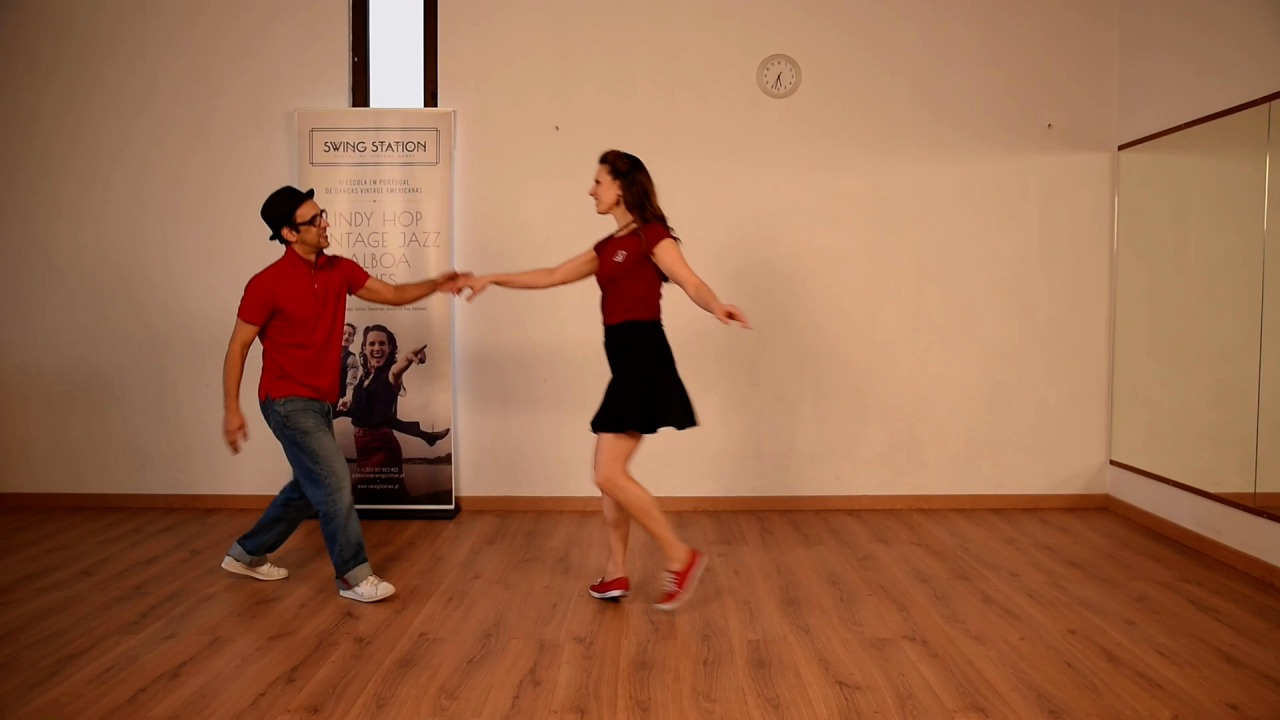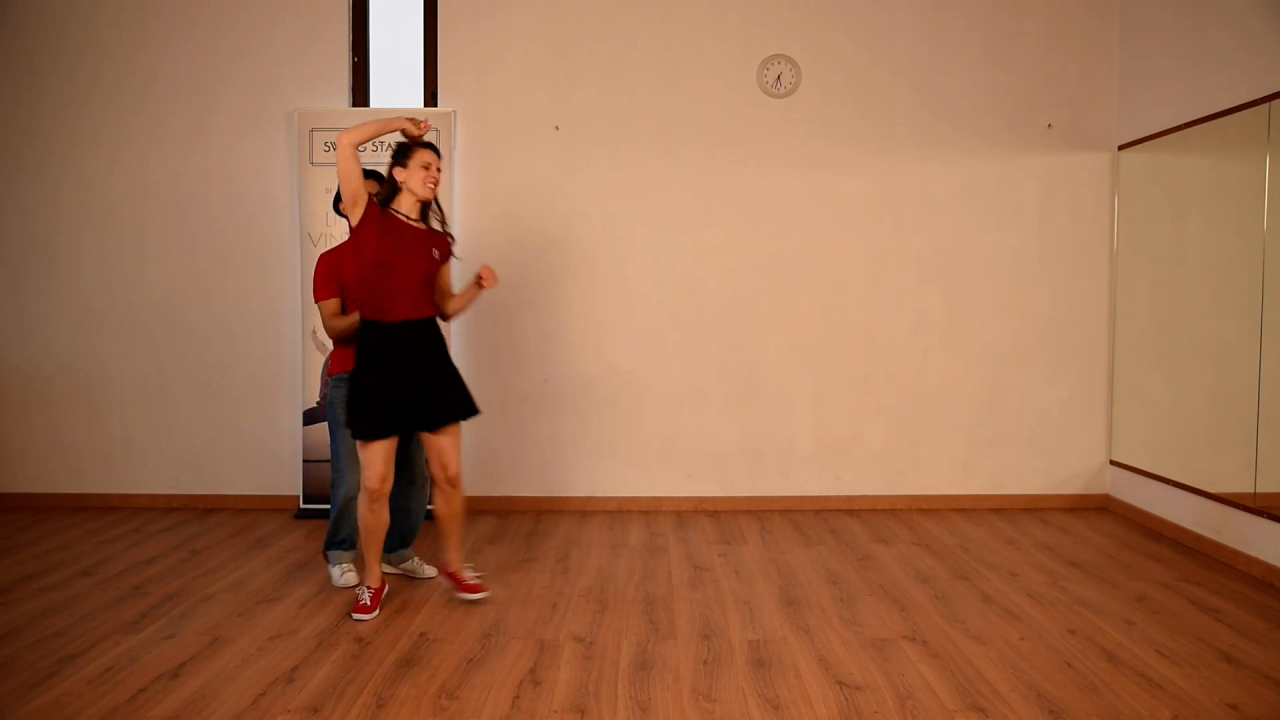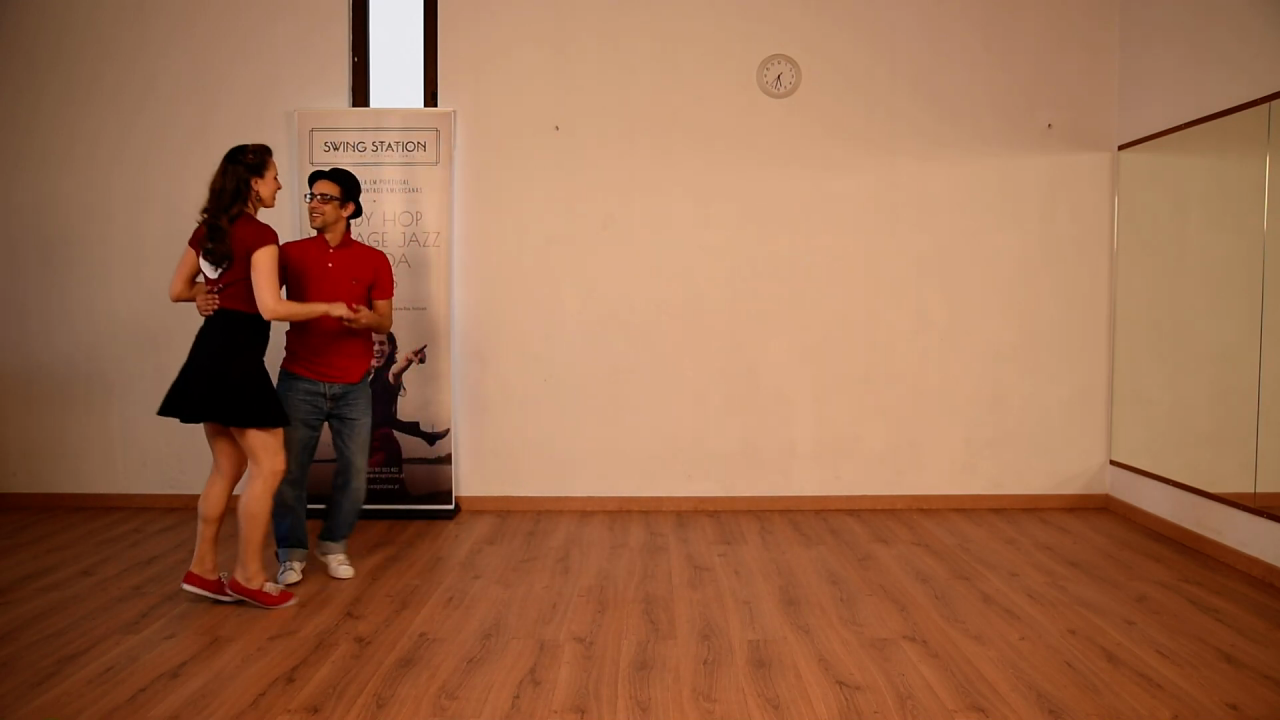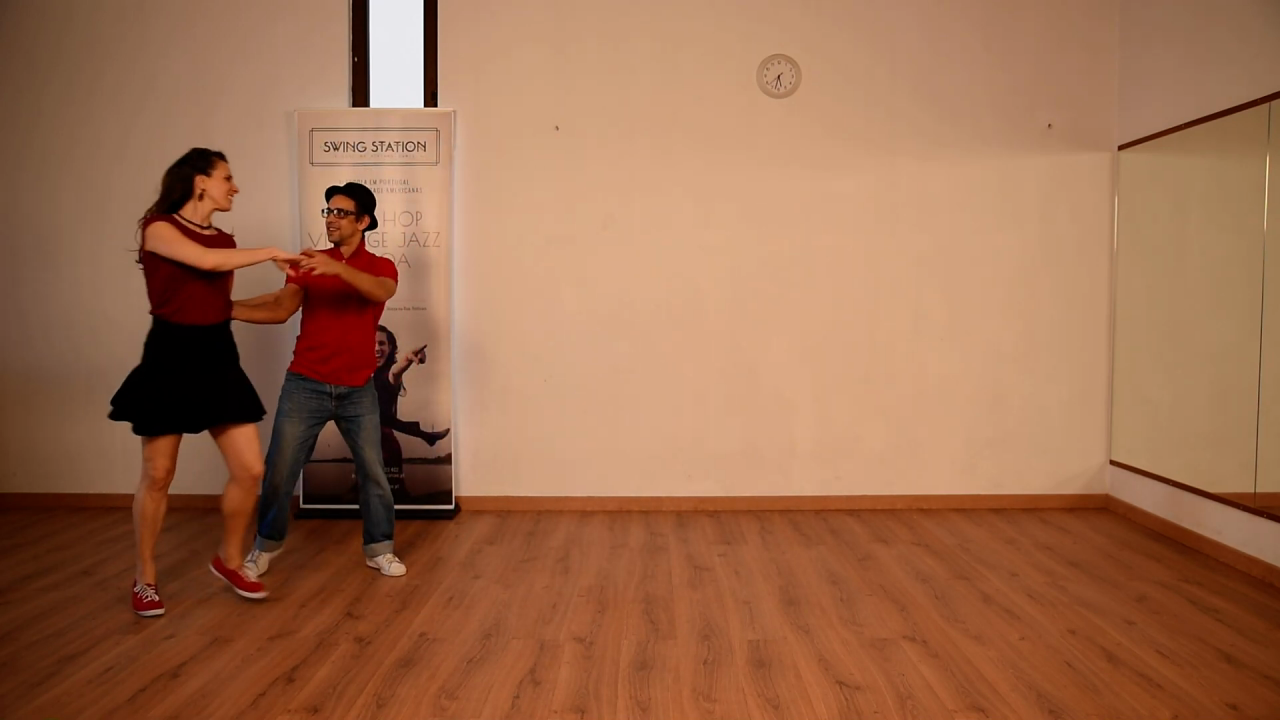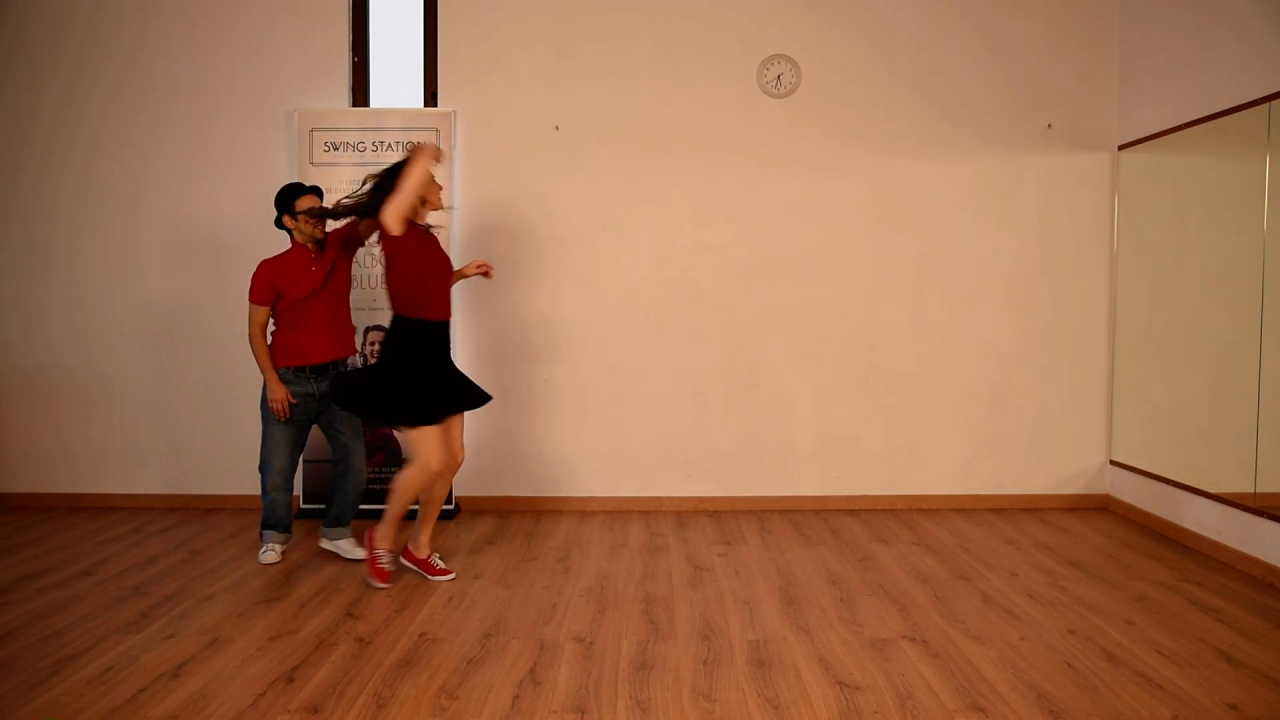
dt=1s
person 1, frame 1
left shoulder: (652, 237)
right shoulder: (609, 246)
left elbow: (694, 287)
right elbow: (554, 276)
left wrist: (718, 307)
right wrist: (494, 278)
left hip: (644, 362)
right hip: (629, 364)
left knee: (608, 474)
right knee: (614, 474)
left ankle: (680, 555)
right ankle: (617, 573)
person 1, frame 2
left shoulder: (437, 239)
right shoulder: (369, 215)
right elbow: (346, 142)
left wrist: (477, 286)
right wrist: (398, 123)
left hip: (428, 354)
right hip: (380, 356)
left knee: (449, 471)
right knee: (375, 484)
left ankle: (456, 563)
right ankle: (371, 582)
person 1, frame 3
left shoulder: (207, 230)
right shoulder: (259, 235)
left elbow: (178, 290)
right elbow: (270, 308)
right wrist: (326, 308)
left hip: (212, 350)
right hip: (236, 355)
left knee: (228, 465)
right knee: (268, 465)
left ankle: (202, 570)
right ankle: (249, 579)
person 1, frame 4
left shoulder: (222, 239)
right shoulder: (160, 228)
right elbow: (206, 260)
right wrist: (272, 253)
left hip: (218, 359)
right hip: (171, 357)
left knee: (249, 465)
right knee: (157, 476)
left ankle: (230, 559)
right ankle: (144, 578)
person 1, frame 5
left shoulder: (420, 237)
right shoulder: (396, 225)
right elbow: (419, 165)
left wrist: (459, 275)
right wrist: (426, 156)
left hip: (430, 354)
right hip: (410, 355)
left knee: (449, 458)
right knee: (430, 460)
left ankle: (418, 549)
right ankle: (381, 540)
person 2, frame 1
left shoulder: (340, 269)
right shoulder: (266, 285)
left elbow: (392, 296)
right elbow: (237, 348)
left wrist: (435, 285)
right wrist: (232, 408)
left hip: (320, 402)
right hip: (289, 403)
left knee: (307, 487)
right knee: (333, 482)
left ankle: (245, 554)
right ankle: (354, 578)
person 2, frame 2
right shoulder: (331, 261)
right elbow: (332, 327)
right wrist: (364, 314)
right hip: (349, 381)
left knee: (412, 471)
right knee: (351, 478)
left ankle: (400, 552)
right ankle: (342, 556)
person 2, frame 3
left shoulder: (373, 261)
right shoulder: (291, 254)
left elbow: (385, 320)
left wrist: (369, 319)
right wrist: (214, 301)
left hip: (352, 387)
right hip: (300, 382)
left knee: (352, 472)
right knee: (291, 471)
left ankle: (333, 546)
right ankle: (293, 553)
person 2, frame 4
left shoulder: (380, 268)
right shoulder: (306, 263)
left elbow: (380, 294)
right elbow: (279, 307)
left wrist: (337, 266)
left hip: (357, 390)
right hip: (305, 385)
left knee: (372, 473)
right knee: (279, 468)
left ankle: (380, 548)
right ankle: (267, 544)
person 2, frame 5
left shoulder: (340, 245)
right shoulder: (270, 270)
left elbow: (377, 217)
right elbow: (256, 331)
right wrist: (272, 381)
left hip: (333, 376)
right hip: (289, 381)
left knee: (352, 458)
right knee: (277, 467)
left ankle: (337, 532)
right ankle: (274, 536)
